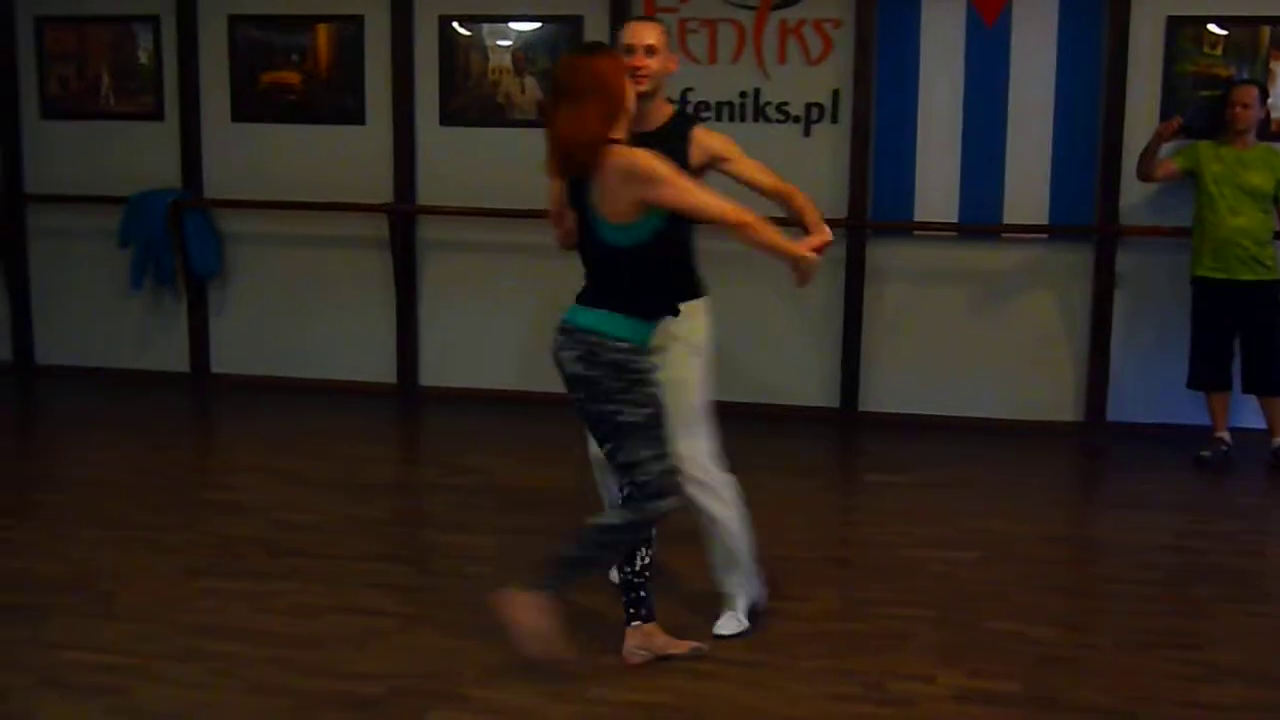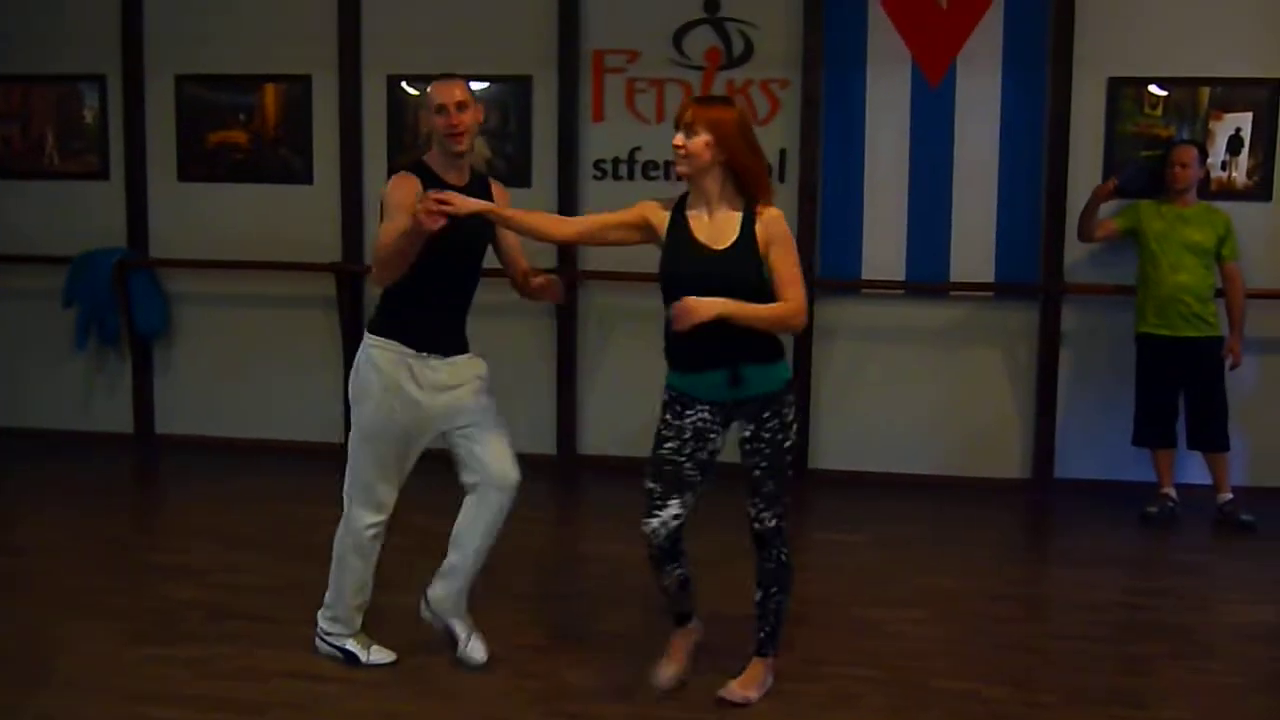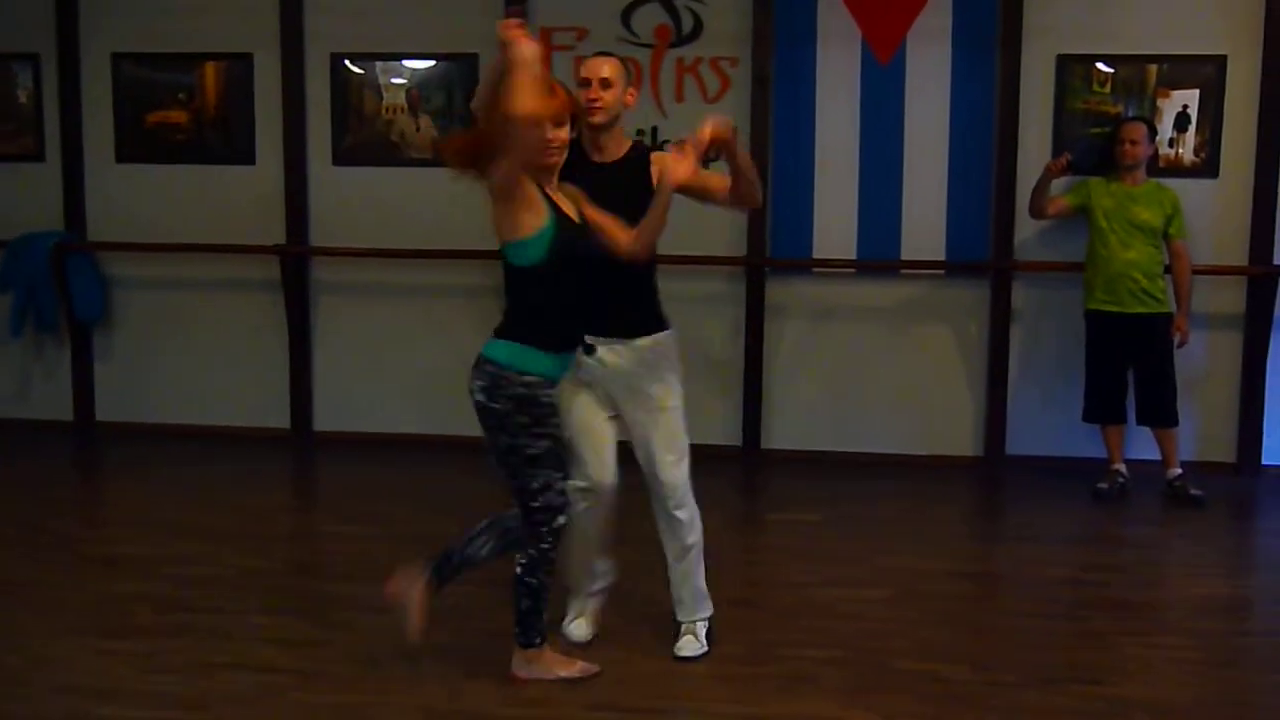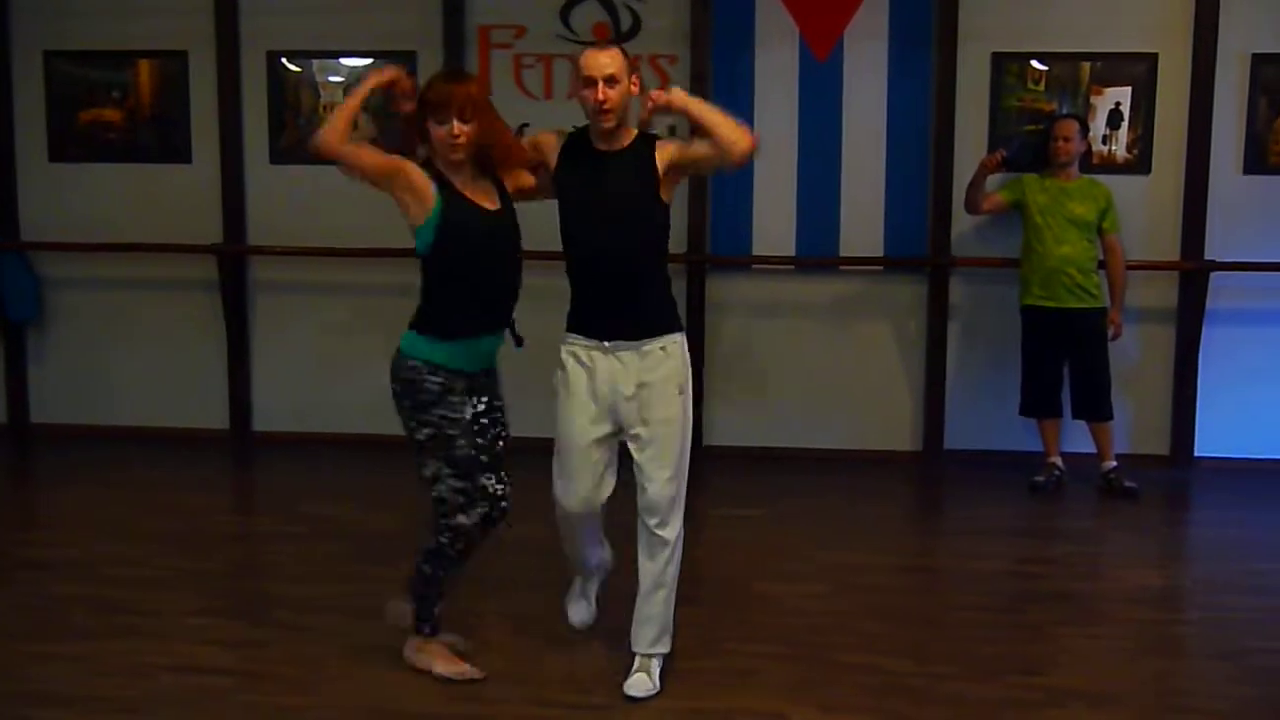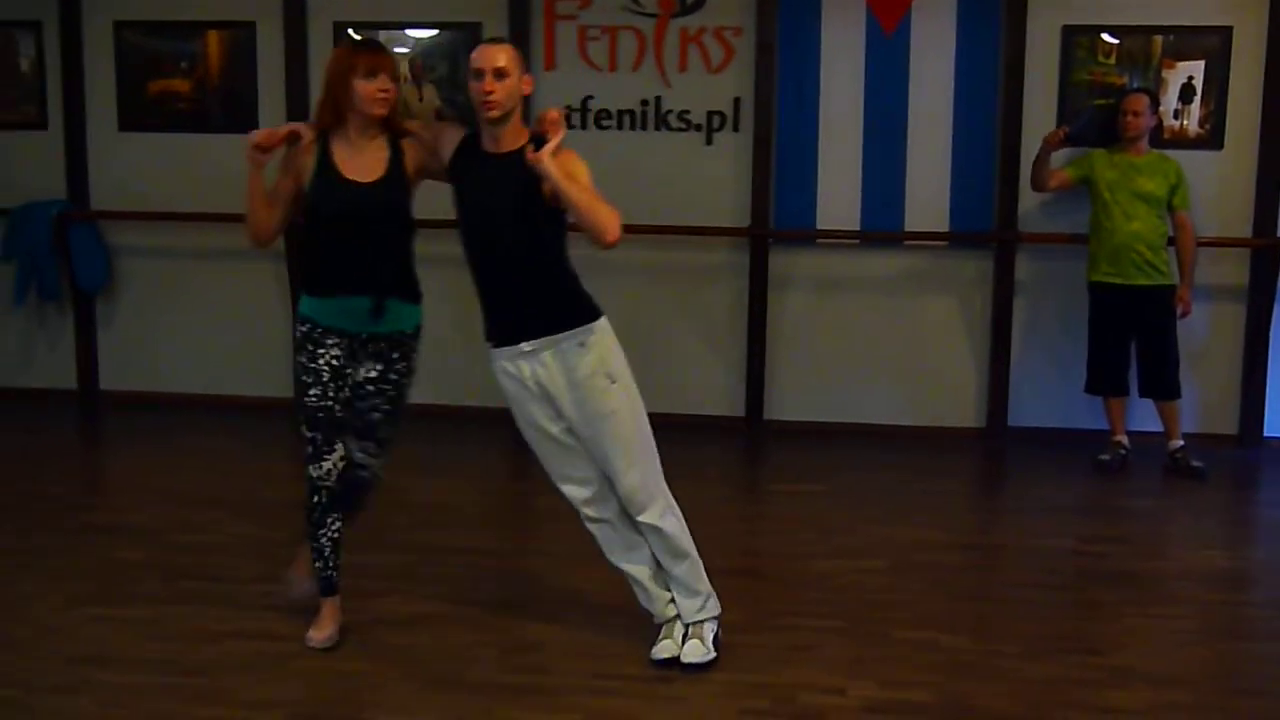
dt=1s
person 1, frame 1
left shoulder: (583, 166)
right shoulder: (632, 166)
right elbow: (729, 216)
right wrist: (797, 251)
left hip: (588, 343)
right hip: (611, 350)
left knee: (640, 487)
right knee: (653, 494)
left ankle: (641, 628)
right ankle: (537, 596)
person 1, frame 2
left shoulder: (766, 221)
right shoulder: (660, 216)
left elbow: (795, 314)
right elbow: (565, 230)
left wrist: (722, 306)
right wrist: (484, 209)
left hip: (764, 393)
right hip: (691, 394)
left knee: (767, 528)
right knee: (661, 525)
left ankle: (763, 657)
right ankle: (683, 626)
person 1, frame 3
left shoulder: (563, 197)
right shoulder: (513, 187)
left elbow: (633, 246)
right elbow: (519, 116)
left wrist: (668, 187)
right wrist: (522, 54)
left hip: (508, 376)
right hip: (519, 381)
left knee: (539, 513)
right knee: (546, 517)
left ankle: (426, 578)
right ankle: (531, 652)
person 1, frame 4
left shoulder: (501, 180)
right shoulder: (415, 179)
right elbow: (327, 143)
right wrist: (373, 83)
left hip: (480, 368)
right hip: (430, 370)
left knee: (492, 501)
right knee: (457, 509)
left ankle: (424, 609)
right ankle: (423, 638)
person 1, frame 5
left shoulder: (412, 151)
right shoulder: (308, 152)
right elbow: (262, 234)
left wrist: (534, 132)
right wrist: (258, 163)
left hip: (393, 326)
right hip: (323, 326)
left knee: (361, 460)
right knee: (325, 464)
left ankle: (314, 550)
right ankle: (329, 600)
person 2, frame 1
left shoulder: (697, 140)
left elbow: (782, 190)
right elbow: (564, 222)
left wrist: (814, 228)
right wrist: (579, 228)
left hip: (676, 316)
left knee: (695, 459)
right knee: (605, 449)
left ankle: (743, 587)
person 2, frame 2
left shoulder: (493, 193)
right shoulder: (407, 186)
left elbow: (519, 276)
right elbow: (382, 272)
left wrist: (540, 282)
right wrist: (417, 232)
left hip: (458, 363)
right hip: (392, 359)
left knee: (499, 478)
right knee: (370, 503)
left ankle: (447, 601)
right ankle: (336, 629)
person 2, frame 3
left shoulder: (658, 165)
right shoulder: (557, 159)
left elbow: (749, 199)
left wrist: (729, 147)
left hip: (647, 347)
right hip: (578, 348)
left knee: (671, 485)
right knee: (595, 481)
left ankle: (694, 613)
right ankle: (587, 594)
person 2, frame 4
left shoulder: (660, 156)
right shoulder: (555, 150)
left elbow: (741, 148)
left wrist: (682, 103)
left hip: (656, 351)
right hip: (584, 350)
left knee: (660, 503)
right knee: (574, 495)
left ankle: (650, 648)
right ankle: (588, 565)
person 2, frame 5
left shoulder: (555, 157)
right shoulder: (454, 149)
left elbow: (607, 231)
left wrist: (547, 167)
left hip: (578, 341)
right hip: (513, 356)
left knee: (638, 485)
right knee: (587, 495)
left ankle: (700, 610)
right ankle: (668, 613)
person 3, frame 1
right shoulder: (1200, 152)
right elbow: (1148, 174)
right wrist: (1157, 141)
right hip: (1210, 278)
right knee: (1212, 361)
right ankle: (1220, 437)
person 3, frame 2
left shoulder: (1217, 219)
right shoulder: (1142, 212)
left elbow: (1233, 279)
right elbow: (1088, 234)
left wrist: (1236, 334)
right wrist: (1095, 201)
left hip: (1204, 336)
right hip: (1154, 335)
left knee: (1212, 420)
right knee: (1157, 418)
left ankle: (1225, 499)
right ankle: (1167, 494)
person 3, frame 3
left shoulder: (1166, 198)
right shoulder: (1092, 190)
left elbow: (1179, 257)
right elbow: (1040, 211)
left wrist: (1183, 312)
right wrist: (1046, 178)
left hip: (1153, 313)
right hip: (1104, 312)
left knee: (1160, 396)
right knee: (1107, 395)
left ankle: (1174, 474)
right ankle: (1117, 470)
person 3, frame 4
left shoulder: (1099, 193)
right shoulder: (1027, 186)
left elbow: (1113, 252)
right elbow: (975, 207)
left wrist: (1117, 307)
right wrist: (981, 174)
left hip: (1087, 307)
right hip: (1039, 307)
left knee: (1095, 391)
right knee: (1043, 390)
left ankle: (1109, 467)
right ankle: (1053, 464)
person 3, frame 5
left shoulder: (1169, 168)
right shoulder: (1096, 162)
left elbow: (1184, 228)
right elbow: (1042, 184)
left wrist: (1186, 284)
right wrist: (1046, 151)
left hip: (1156, 285)
right hip: (1107, 283)
left knee: (1163, 369)
right knee: (1109, 367)
left ankle: (1176, 447)
right ankle: (1119, 442)
